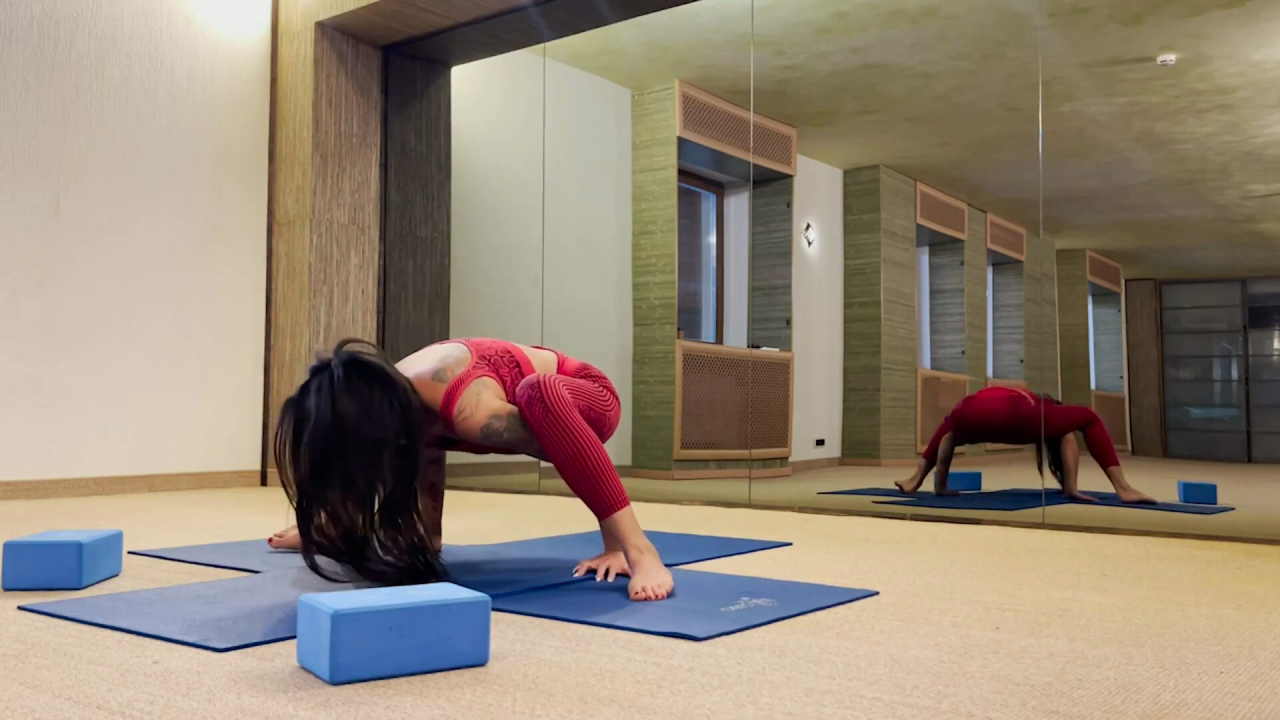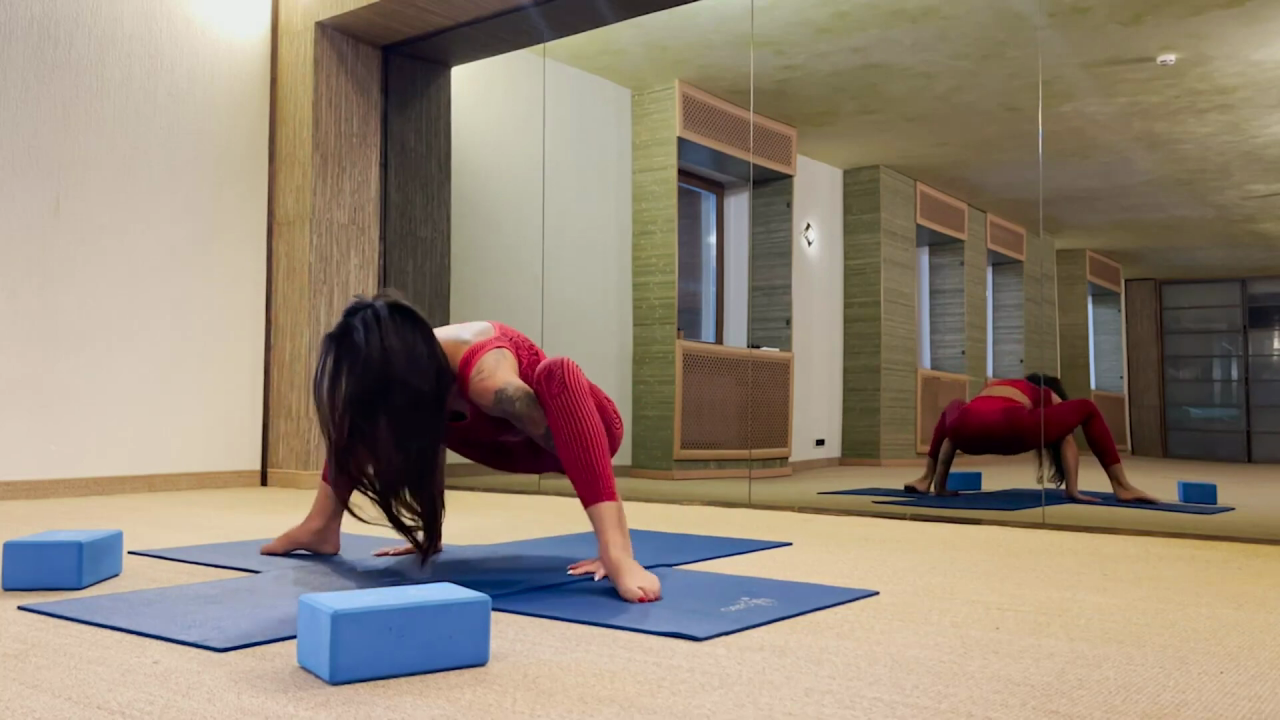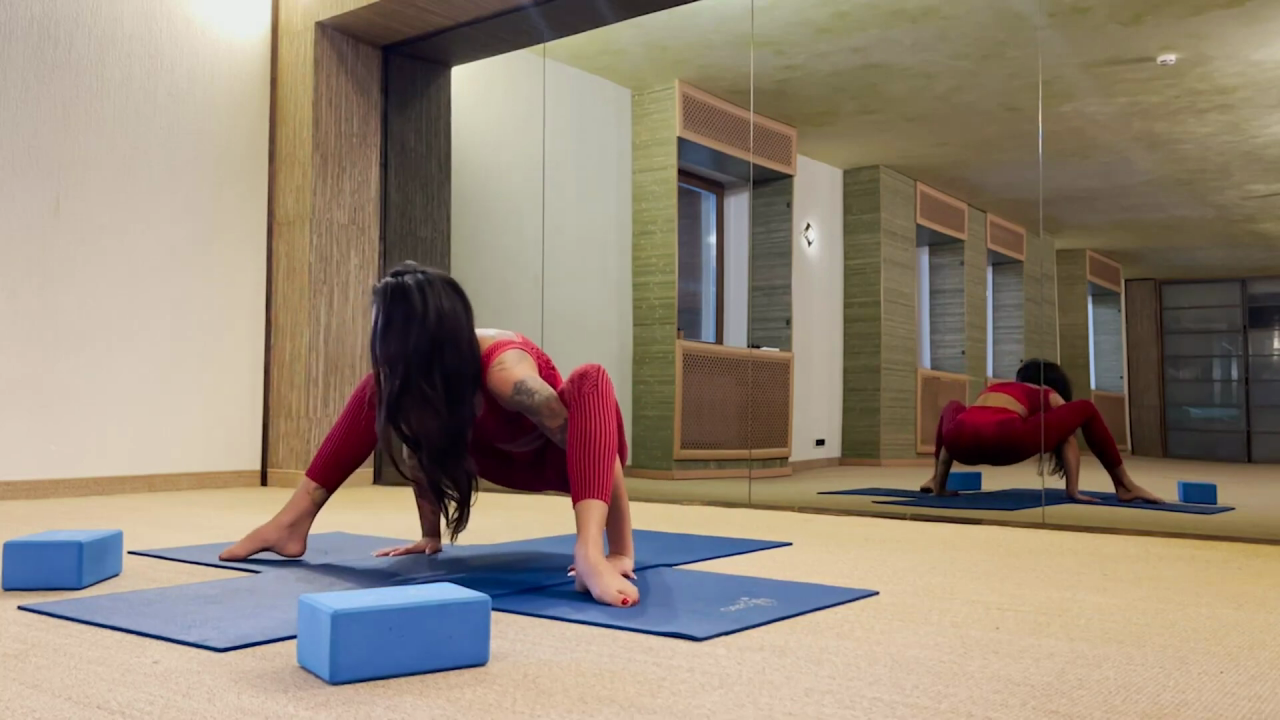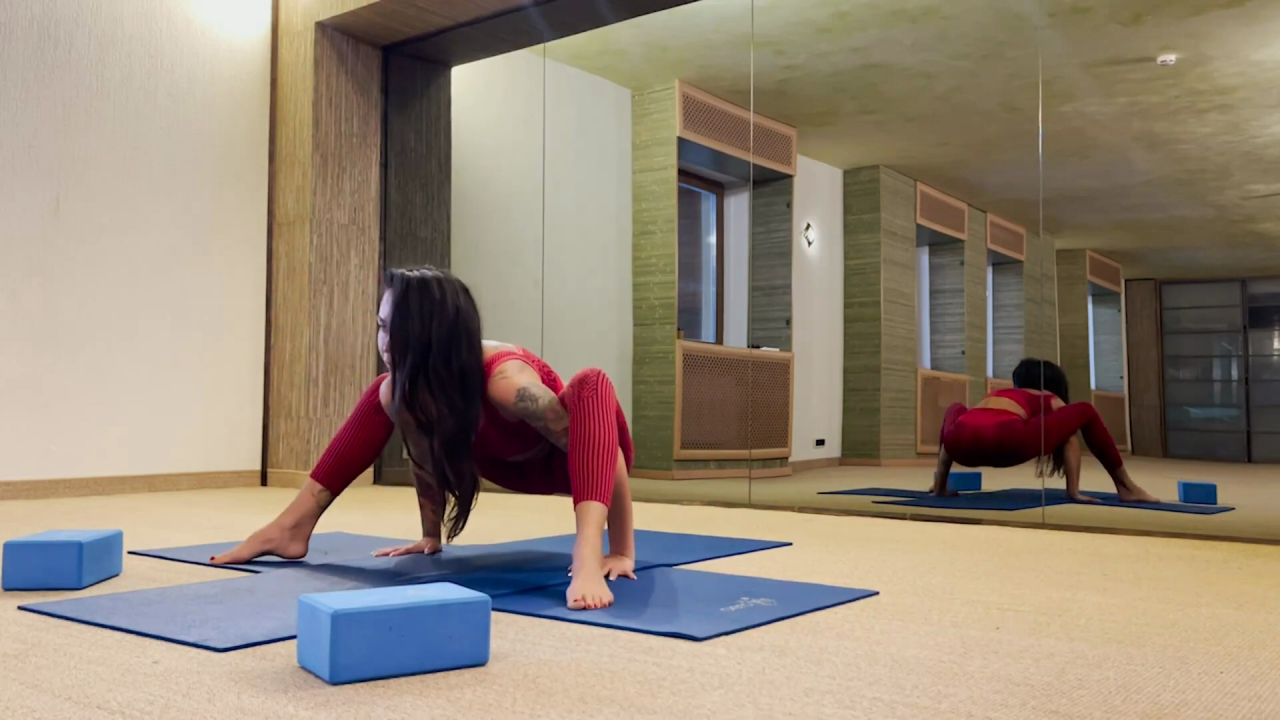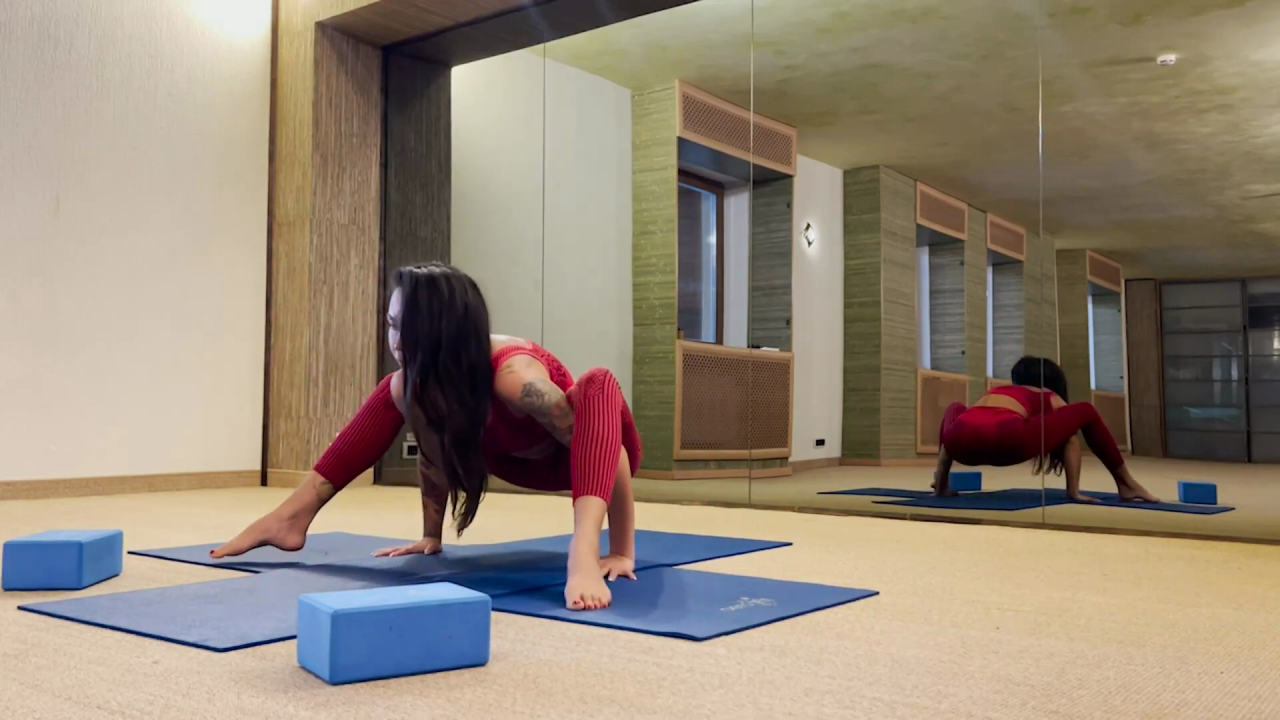
dt=0.7s
person 1, frame 1
left shoulder: (469, 410)
right shoulder: (390, 399)
right elbow: (429, 452)
left wrist: (622, 546)
right wrist: (429, 533)
left hip: (585, 399)
right hip: (533, 415)
left knee: (538, 394)
left ankle: (639, 549)
person 1, frame 2
left shoulder: (486, 378)
right shoulder: (412, 372)
left elbow: (583, 455)
right elbow: (427, 450)
left wrist: (616, 554)
right wrist: (430, 535)
left hip: (581, 421)
right hip: (511, 439)
left knee: (558, 375)
right knee: (372, 413)
left ankle: (618, 552)
right ankle: (323, 527)
person 1, frame 3
left shoulder: (505, 372)
right shoulder: (406, 380)
left elbow: (599, 452)
right elbow: (418, 452)
left wrist: (620, 554)
right wrist: (430, 536)
left hip: (565, 459)
right hip: (509, 459)
left knee: (589, 382)
right knee: (377, 391)
left ankle: (590, 553)
right ankle: (293, 526)
person 1, frame 4
left shoulder: (505, 381)
right shoulder: (400, 389)
left elbow: (610, 455)
right elbow: (425, 455)
left wrist: (621, 553)
right wrist: (430, 536)
left hip: (569, 461)
right hip: (513, 464)
left knee: (591, 386)
right knee: (381, 398)
left ankle: (588, 556)
right ankle: (294, 527)
person 1, frame 5
left shoulder: (515, 376)
right shoulder: (412, 383)
left elbow: (613, 455)
right elbow: (433, 453)
left wrist: (621, 553)
right wrist: (431, 536)
left hip: (585, 456)
right hip: (526, 462)
left knee: (598, 385)
right knee: (394, 394)
left ankle: (583, 550)
right ankle: (293, 516)
person 2, frame 1
right shoulder: (1044, 410)
left elbow: (947, 438)
right elbow: (1067, 437)
left wrist: (940, 486)
right wrist: (1071, 488)
left hip: (969, 416)
right hip: (1012, 416)
left knee: (951, 423)
right knee: (1088, 418)
left ankle: (914, 481)
right ankle: (1122, 488)
person 2, frame 2
left shoulder: (994, 387)
right shoulder: (1051, 398)
left elbow: (949, 438)
right elbow: (1066, 438)
left wrist: (939, 486)
right wrist: (1072, 488)
left hip: (967, 428)
right hip: (1009, 427)
left knee: (952, 409)
right knee: (1087, 410)
left ankle: (926, 480)
right ankle: (1121, 486)
person 2, frame 3
left shoulder: (993, 389)
right shoulder: (1051, 396)
right elbow: (1068, 438)
left wrist: (939, 485)
right wrist: (1073, 490)
left hip: (962, 441)
right hip: (1005, 439)
left knee: (953, 408)
right knee: (1085, 410)
left ankle: (935, 482)
right ankle: (1124, 487)
person 2, frame 4
left shoulder: (995, 395)
right shoulder: (1053, 400)
left elbow: (949, 438)
right elbow: (1070, 440)
left wrist: (939, 485)
right wrist: (1074, 491)
left hip: (962, 442)
right hip: (1007, 441)
left knee: (955, 409)
right knee: (1085, 412)
left ankle: (941, 485)
right ankle: (1125, 487)
person 2, frame 5
left shoulder: (993, 393)
right shoulder: (1051, 398)
left elbow: (949, 437)
right elbow: (1071, 439)
left wrist: (940, 486)
right wrist: (1073, 491)
left hip: (962, 442)
right hip: (1006, 441)
left knee: (955, 409)
right knee: (1085, 412)
left ankle: (942, 483)
right ankle: (1125, 484)
